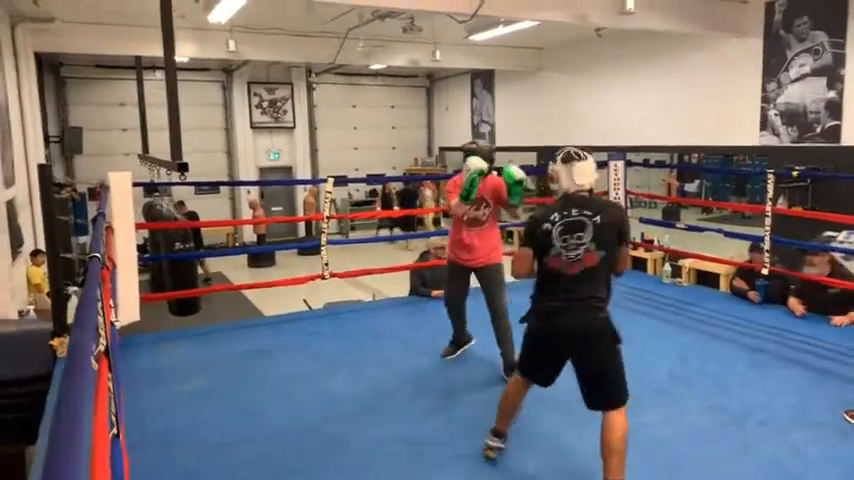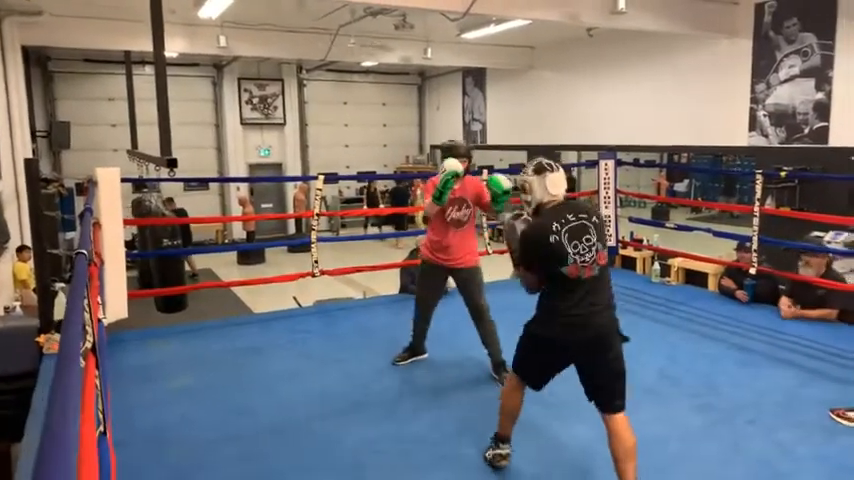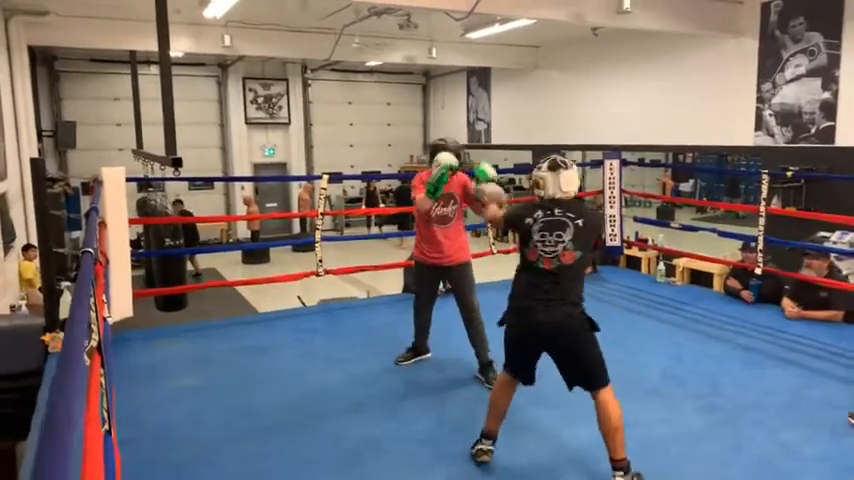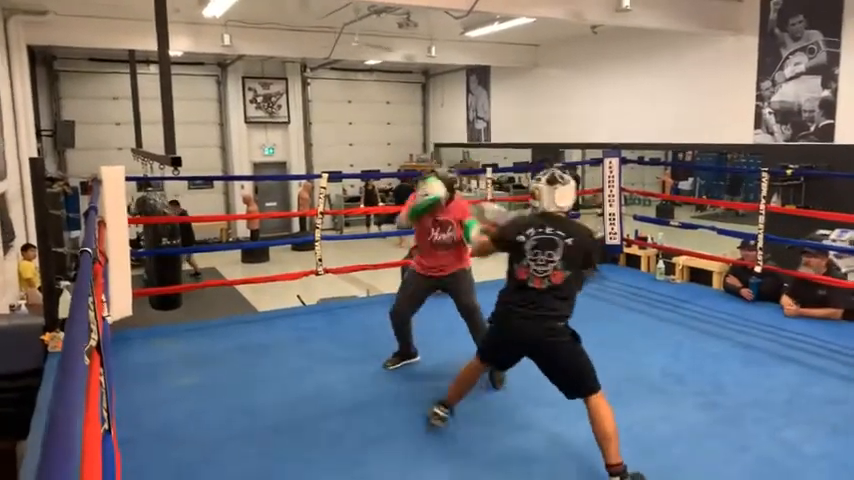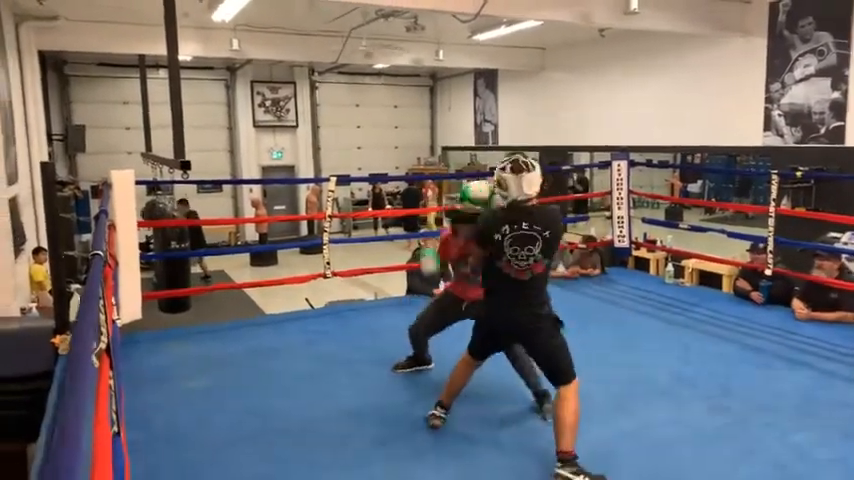
dt=0.3s
person 1, frame 1
left shoulder: (540, 218)
right shoulder: (614, 214)
left elbow: (520, 270)
right elbow: (620, 267)
left hip: (546, 318)
right hip: (591, 322)
left knee: (523, 376)
right knee: (614, 408)
left ankle: (497, 438)
person 1, frame 2
left shoulder: (534, 233)
right shoulder: (590, 213)
left elbow: (532, 285)
left wrist: (519, 246)
left hip: (555, 326)
right hip: (601, 325)
left knee: (518, 378)
right knee: (613, 411)
left ankle: (500, 446)
person 1, frame 3
left shoulder: (529, 212)
right shoulder: (593, 219)
left elbow: (493, 216)
left wrist: (491, 202)
left hip: (523, 314)
right hip: (567, 318)
left knee: (509, 376)
right knee: (602, 389)
left ankle: (486, 442)
person 1, frame 4
left shoulder: (518, 227)
right shoulder: (583, 237)
left elbow: (479, 249)
right elbow: (577, 283)
left wrist: (496, 230)
left hip: (507, 322)
right hip: (549, 330)
left knee: (481, 361)
right knee: (593, 396)
left ankle: (442, 408)
person 1, frame 5
left shoulder: (489, 221)
right shoulder: (554, 219)
left elbow: (478, 260)
left hip: (495, 311)
right hip: (534, 317)
left knee: (471, 357)
right knee: (568, 385)
left ankle: (440, 410)
person 2, frame 1
left shoulder: (496, 183)
right shoulder: (455, 183)
left elbow: (514, 213)
right elbow: (456, 211)
left wrist: (516, 191)
right wrist: (469, 186)
left hip: (489, 257)
right hip: (458, 256)
left knee: (498, 310)
right knee: (453, 301)
left ankle: (510, 364)
right ankle: (461, 338)
person 2, frame 2
left shoulder: (476, 185)
right shoulder: (434, 183)
left elbow: (494, 210)
right elbow: (429, 211)
left wrist: (502, 197)
right wrist: (443, 186)
left hip: (466, 260)
right hip: (434, 258)
left knee: (481, 311)
right knee: (423, 306)
left ankle: (498, 363)
right ankle: (417, 348)
person 2, frame 3
left shoulder: (462, 180)
right shoulder: (422, 179)
left elbow: (480, 209)
right elbow: (422, 207)
right wrist: (437, 181)
left hip: (457, 257)
right hip: (426, 257)
left knee: (470, 309)
right knee: (422, 305)
left ankle: (485, 364)
right ankle: (420, 348)
person 2, frame 4
left shoulder: (459, 204)
right shoulder: (418, 199)
left elbow: (471, 234)
right elbow: (404, 222)
left wrist: (472, 232)
right wrist: (422, 206)
left hip: (455, 268)
right hip: (423, 269)
left knee: (472, 312)
right knee: (398, 312)
right ankle: (407, 352)
person 2, frame 5
right shoulder: (449, 239)
right elbow: (441, 264)
left hip: (486, 298)
right hip: (456, 295)
left knee: (511, 342)
right knee: (417, 330)
left ankle: (541, 394)
right ankle: (421, 358)
